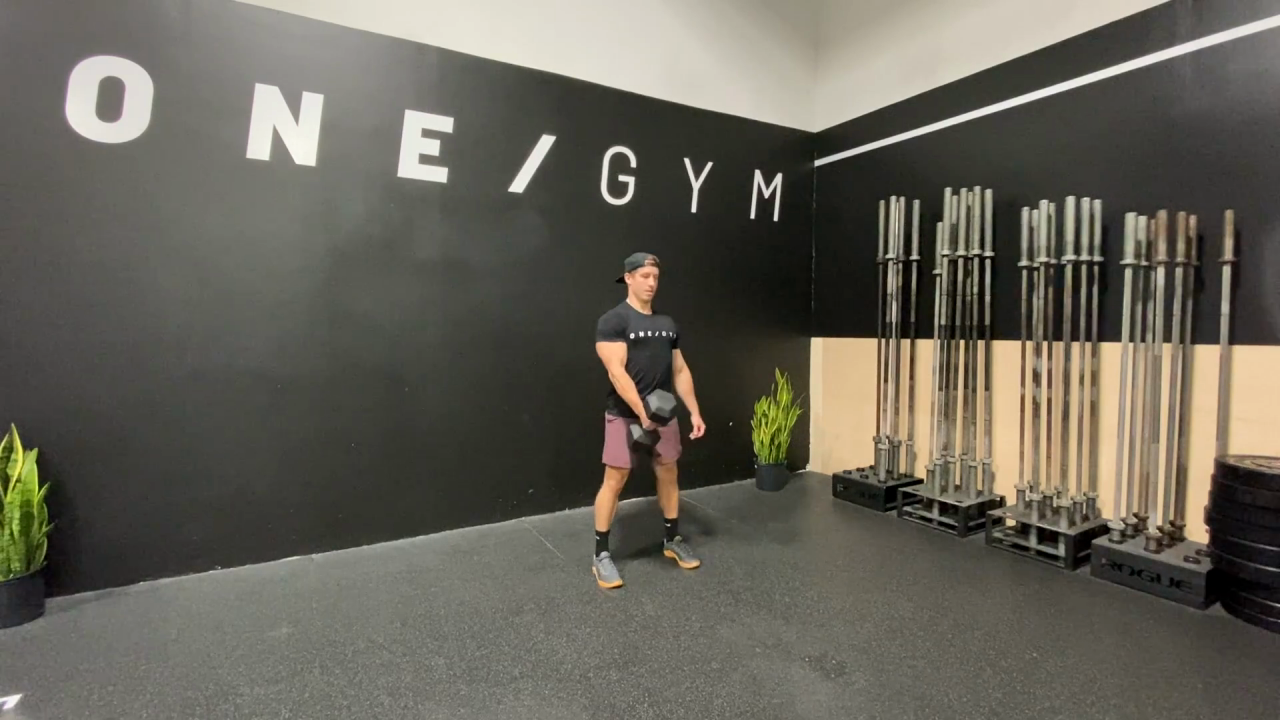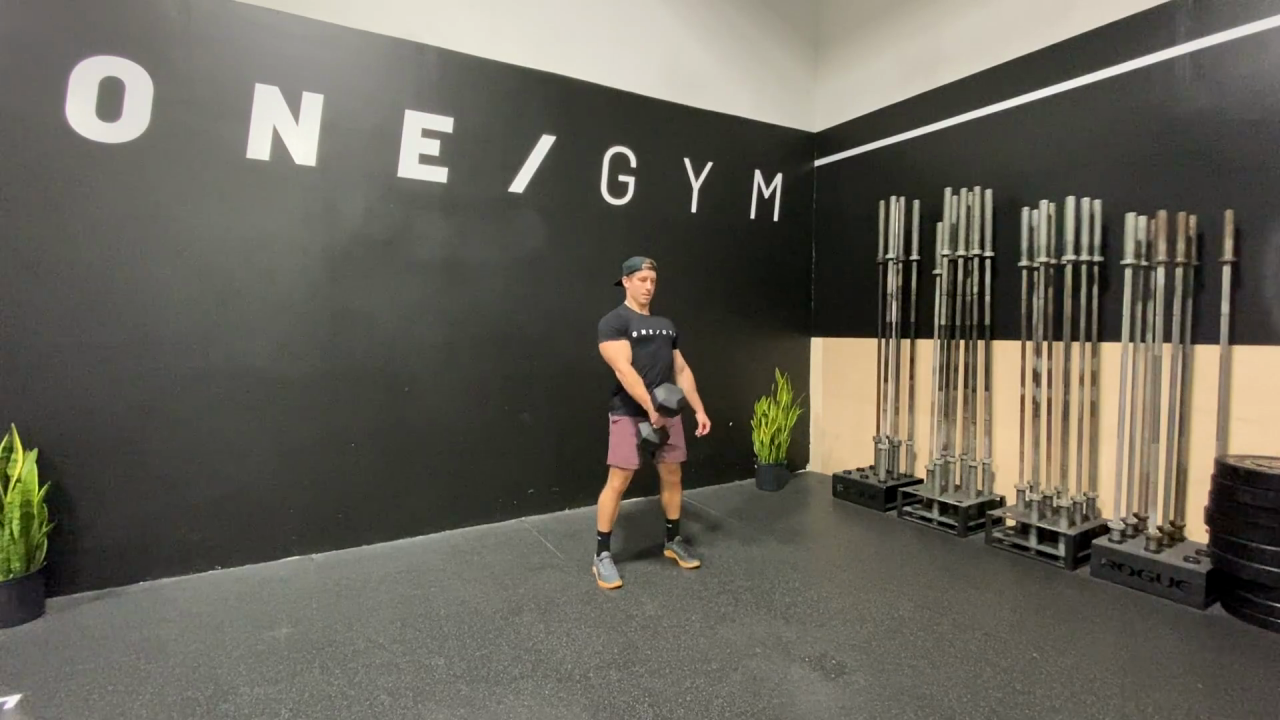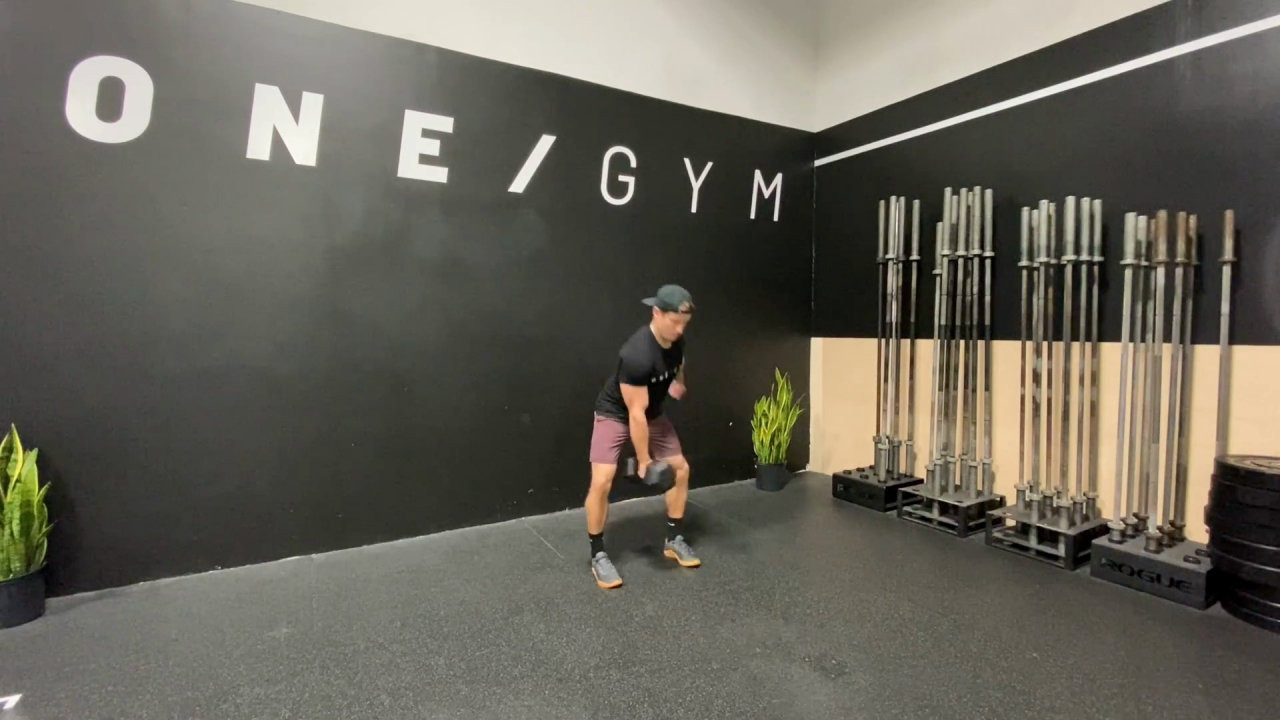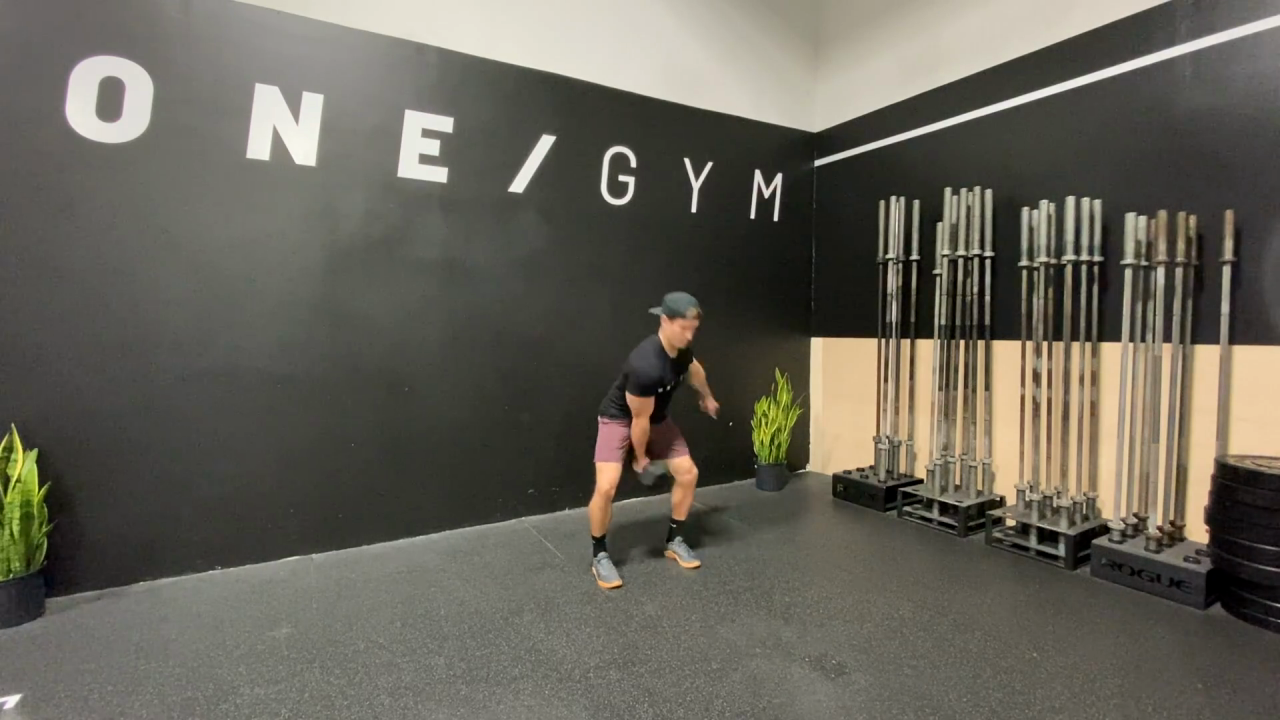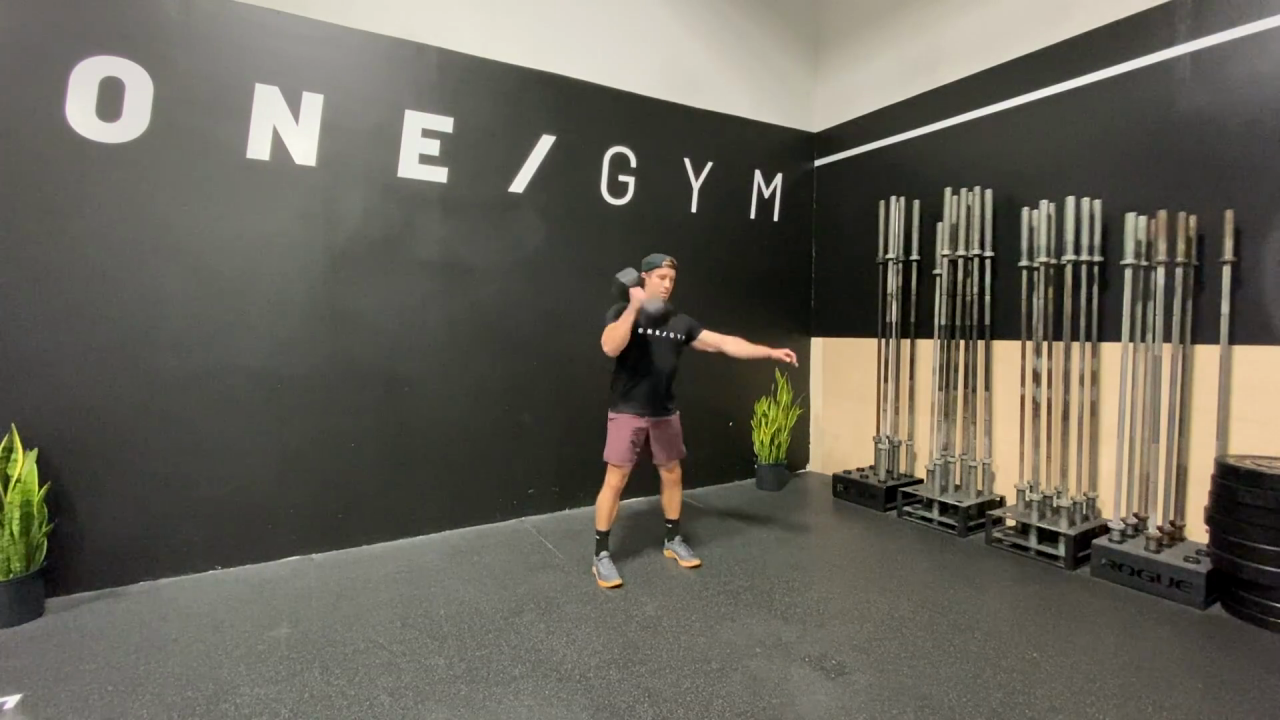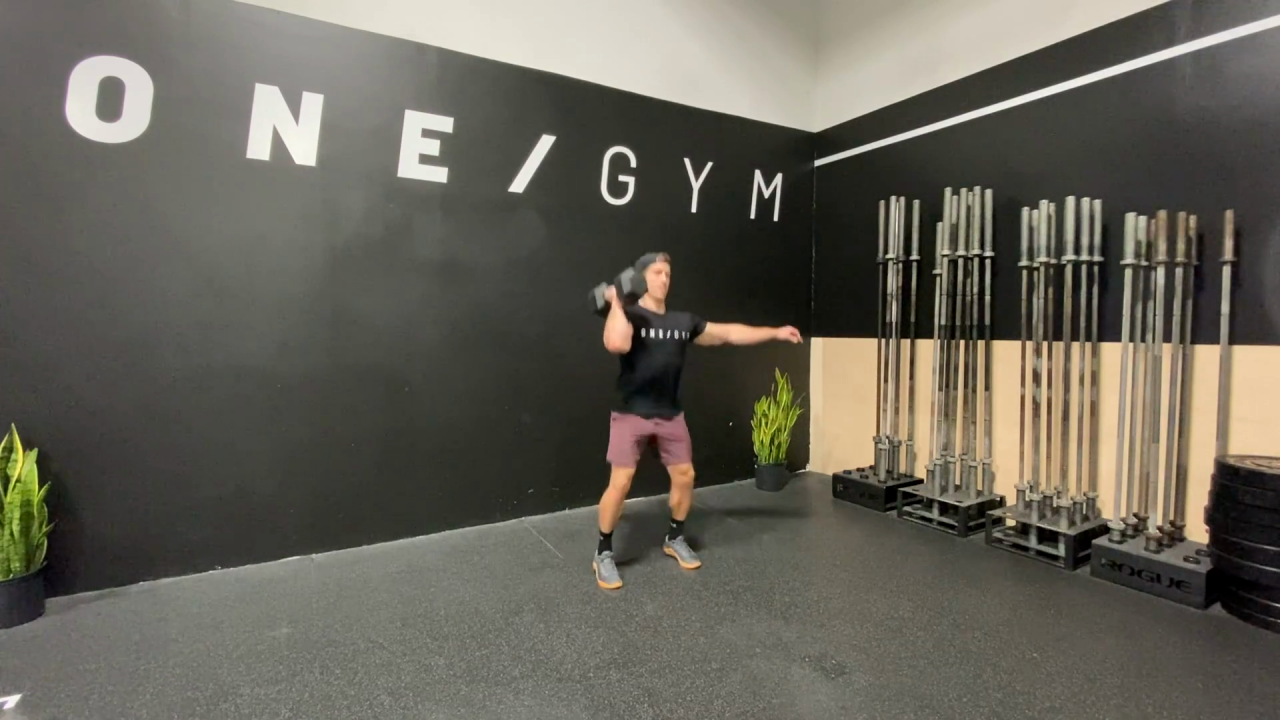
dt=0.5s
person 1, frame 1
left shoulder: (667, 323)
right shoulder: (613, 321)
left elbow: (680, 371)
right elbow: (616, 372)
left wrist: (695, 412)
right wrist: (642, 412)
right hip: (625, 416)
left knee: (669, 476)
right knee: (615, 481)
left ankle: (672, 541)
right ankle: (601, 554)
person 1, frame 2
left shoulder: (665, 324)
right shoulder: (614, 322)
left elbow: (681, 369)
right elbow: (623, 369)
left wrist: (699, 409)
right wrist: (651, 408)
left hip: (667, 413)
right hip: (629, 415)
left knee: (672, 477)
right knee: (618, 482)
left ankle: (673, 540)
right ankle: (602, 555)
person 1, frame 3
left shoulder: (675, 339)
right shoulder: (637, 355)
right elbow: (635, 414)
left wrist: (679, 384)
right wrist: (643, 461)
left hip: (653, 415)
right hip: (614, 415)
left knee: (680, 469)
right knee: (601, 483)
left ankle: (673, 539)
right ankle: (598, 555)
person 1, frame 4
left shoulder: (681, 347)
right shoulder: (645, 365)
left elbow: (694, 370)
right elbow: (639, 419)
left wrist: (707, 398)
right wrist: (641, 457)
left hip: (658, 419)
right hip: (619, 420)
left knee: (688, 474)
right knee: (606, 486)
left ankle: (675, 540)
right ankle: (600, 554)
person 1, frame 5
left shoulder: (680, 321)
right shoulder: (623, 312)
left elbow: (723, 344)
right elbow: (611, 347)
left wrist: (770, 352)
right wrist: (634, 307)
left hip: (664, 413)
right hip: (627, 412)
left knee: (672, 476)
right knee: (616, 482)
left ankle: (672, 540)
right ankle: (601, 554)
person 1, frame 6
left shoulder: (682, 320)
right shoulder: (632, 317)
left elbow: (728, 333)
right elbow: (616, 343)
left wrist: (774, 333)
right wrist: (615, 303)
left hip: (670, 413)
right hip: (631, 414)
left knee: (684, 477)
right knee: (620, 483)
left ankle: (674, 540)
right ankle: (603, 554)
